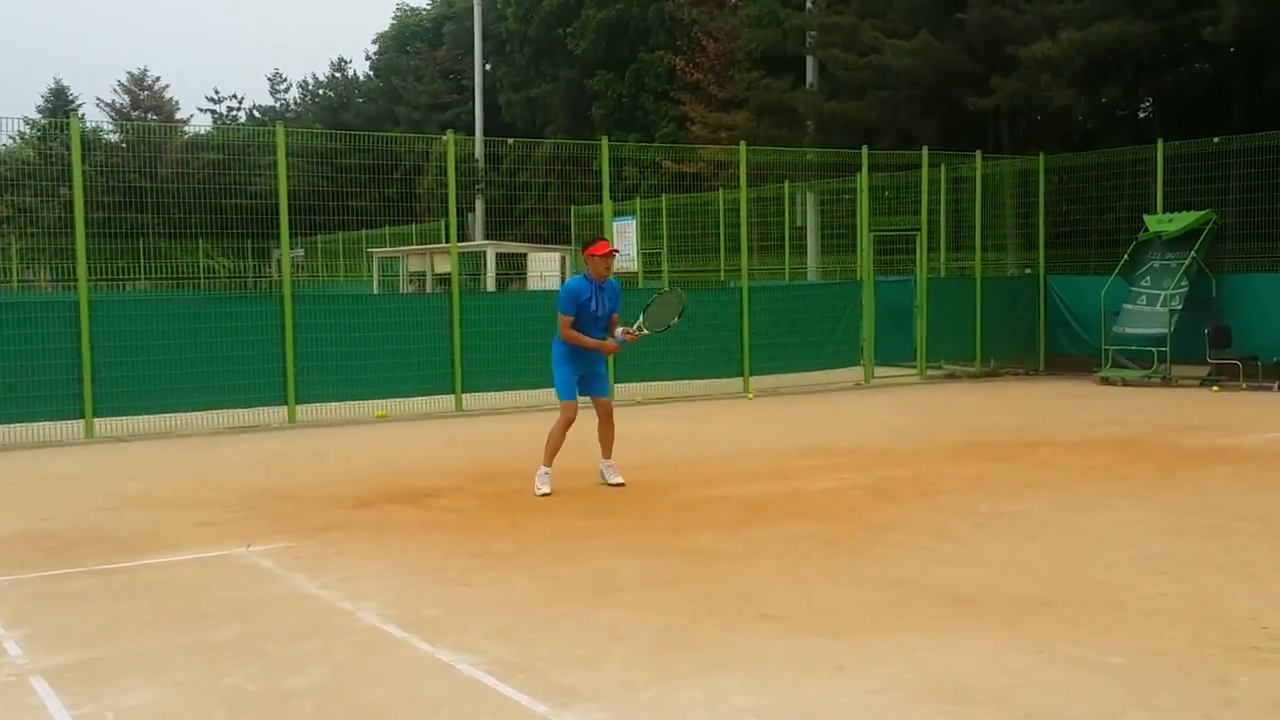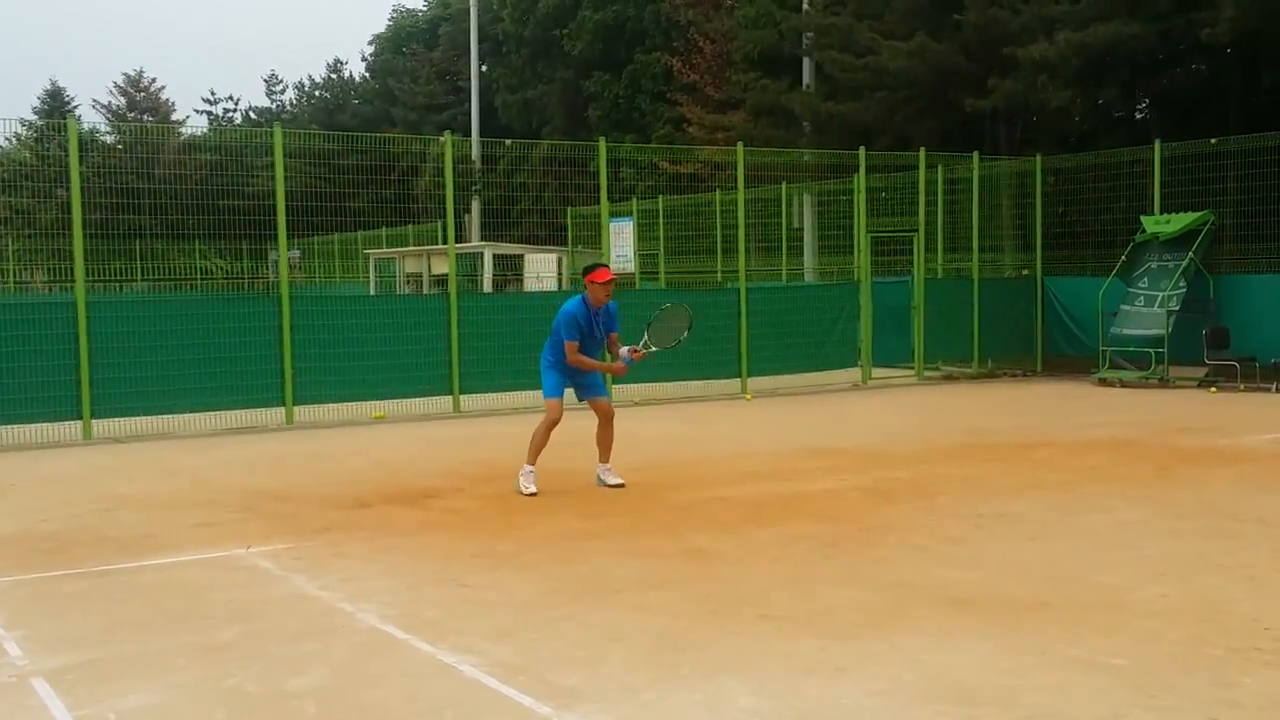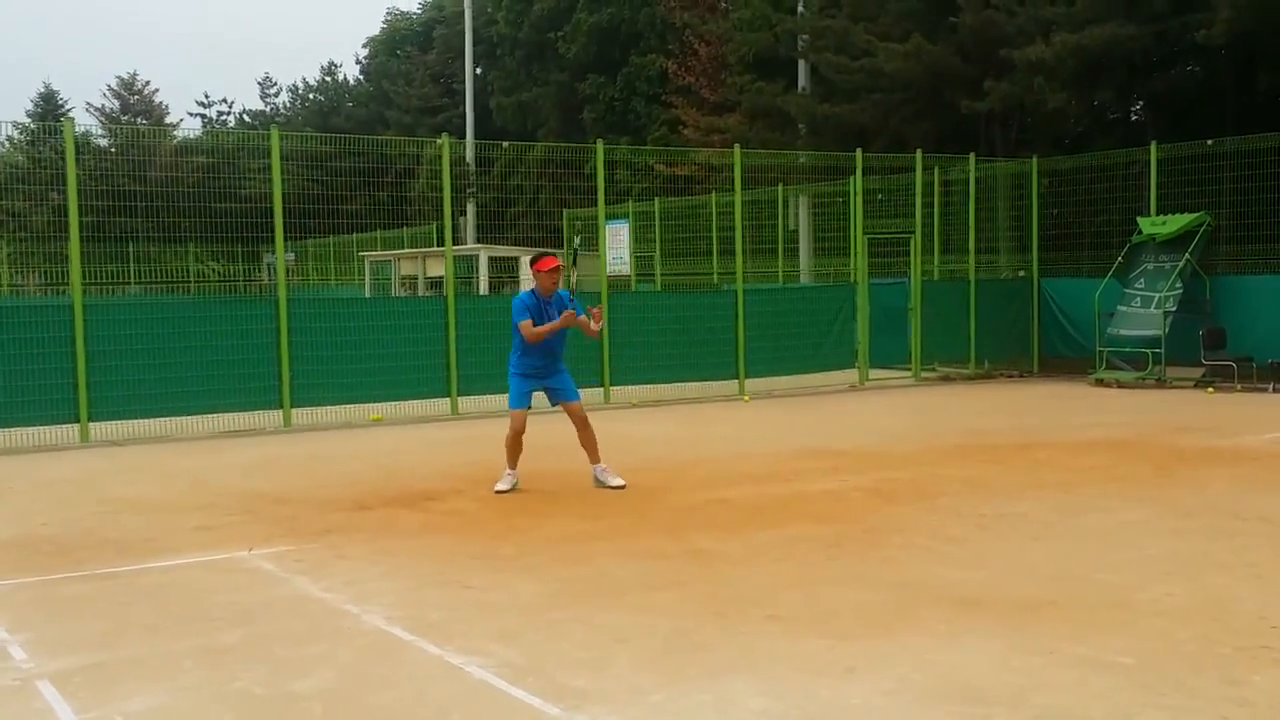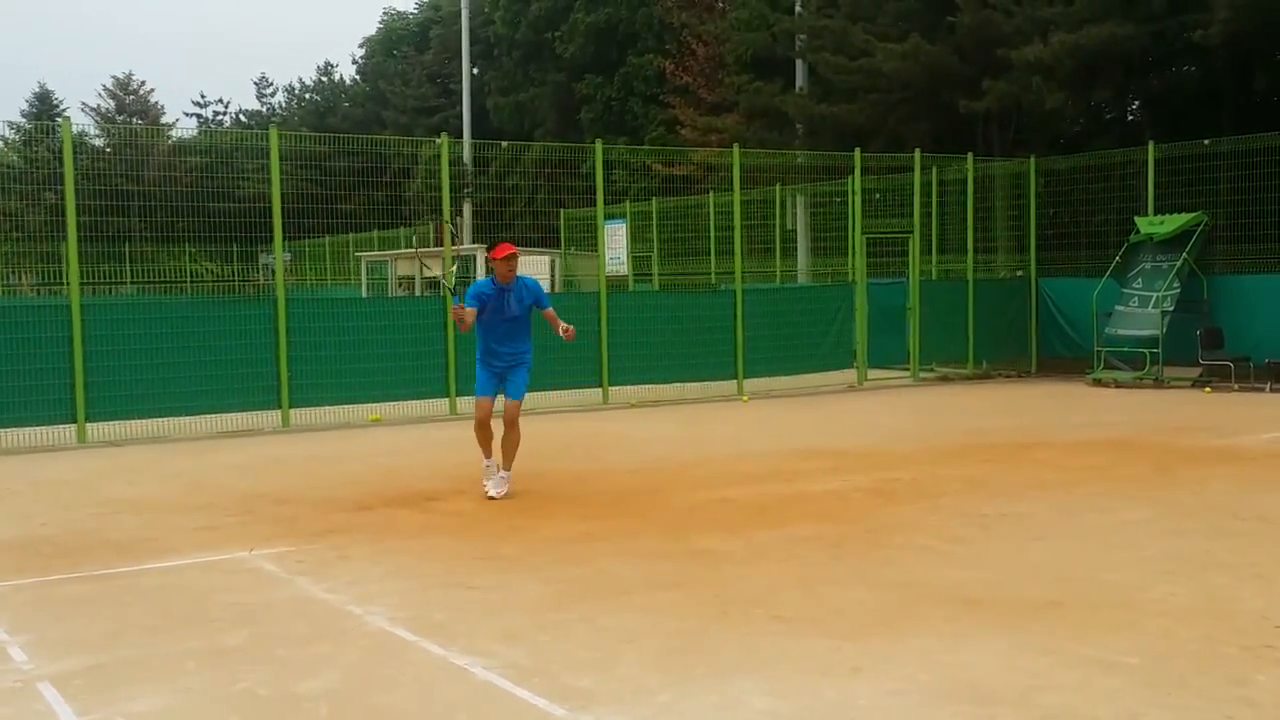
dt=0.3s
person 1, frame 1
left shoulder: (613, 287)
right shoulder: (573, 288)
left elbow: (612, 324)
right elbow: (564, 332)
left wrist: (622, 333)
right wrist: (600, 345)
left hip: (595, 359)
right hip: (567, 359)
left knee: (606, 412)
right knee: (568, 416)
left ankle: (607, 466)
right ankle: (544, 472)
person 1, frame 2
left shoulder: (611, 309)
right shoulder: (571, 311)
left elbow: (612, 346)
right elbow: (572, 357)
left wrist: (627, 353)
right wrist: (609, 368)
left hip: (589, 367)
right hip: (557, 364)
left knee: (606, 413)
right knee: (553, 416)
left ankle: (604, 469)
right ankle: (527, 472)
person 1, frame 3
left shoulder: (566, 299)
right shoulder: (521, 301)
left elbow: (589, 330)
right elbow: (529, 335)
left wrist: (595, 322)
right wrist: (560, 323)
left hip: (555, 370)
right hip: (523, 372)
left knee: (580, 417)
right knee: (517, 427)
left ankle: (600, 470)
right ankle: (511, 474)
person 1, frame 4
left shoulder: (531, 287)
right shoulder: (478, 289)
left elbow: (552, 317)
right elbow: (468, 322)
left wrist: (563, 327)
right wrist: (460, 318)
left hip: (518, 362)
right hip: (488, 362)
left knee: (510, 417)
right knee: (481, 416)
left ankle: (505, 475)
right ankle: (490, 465)
